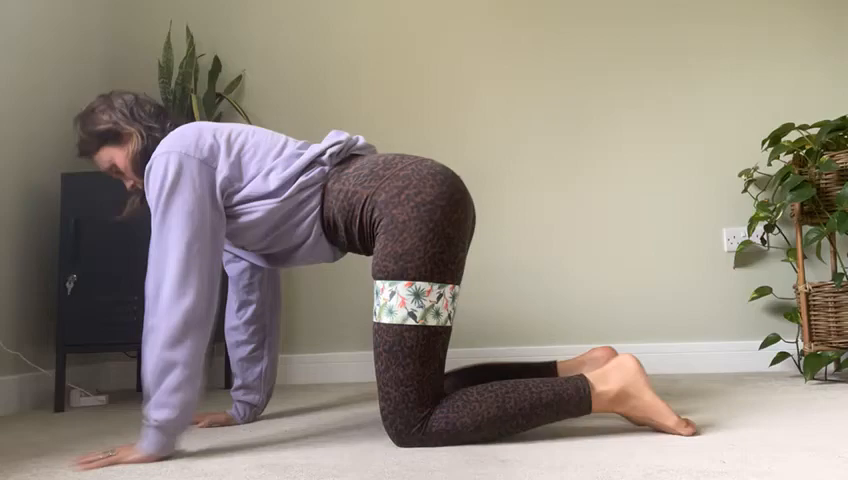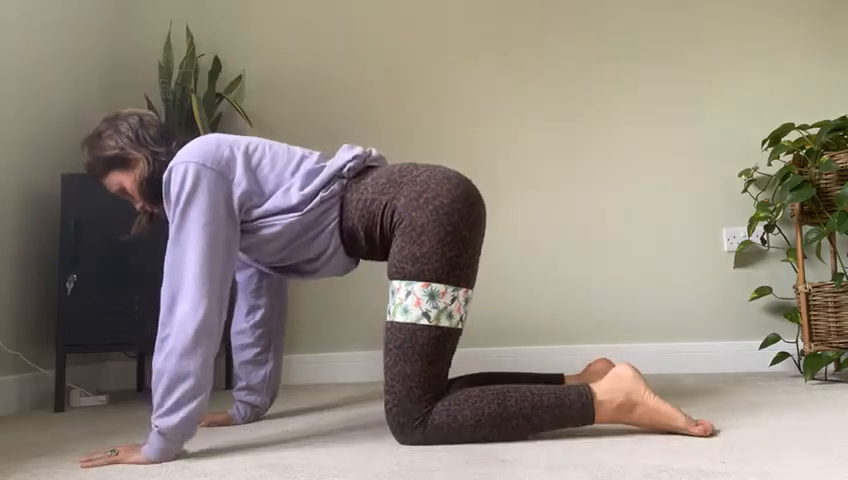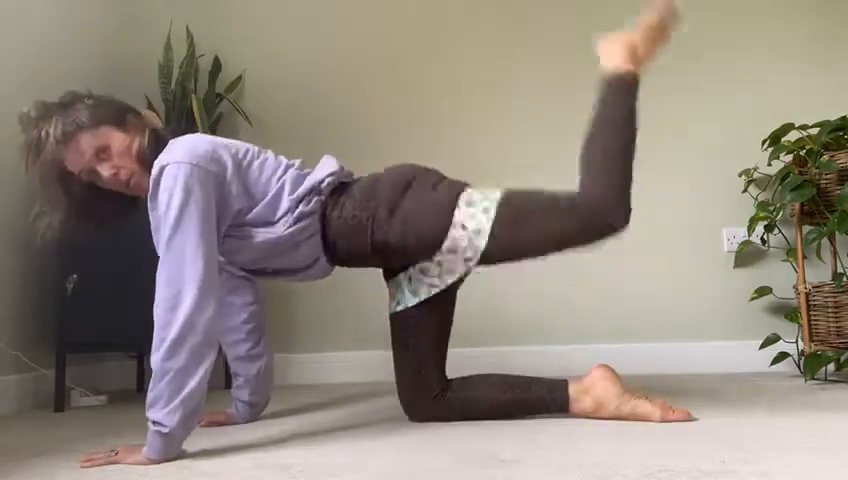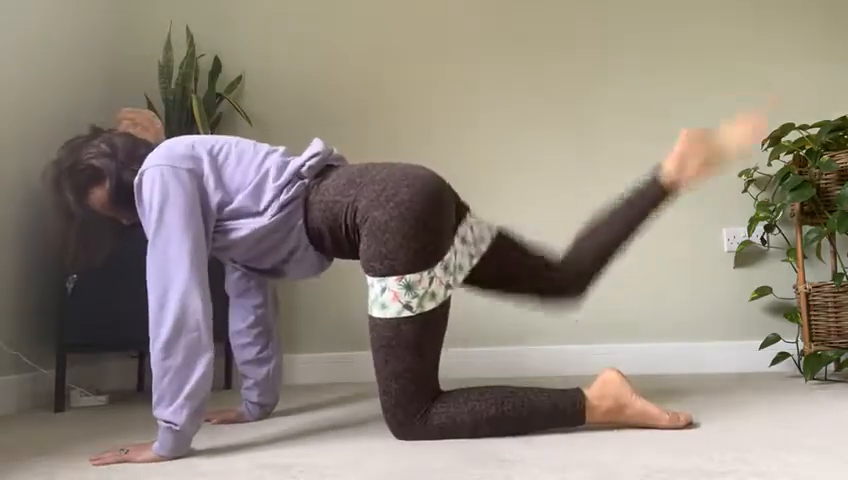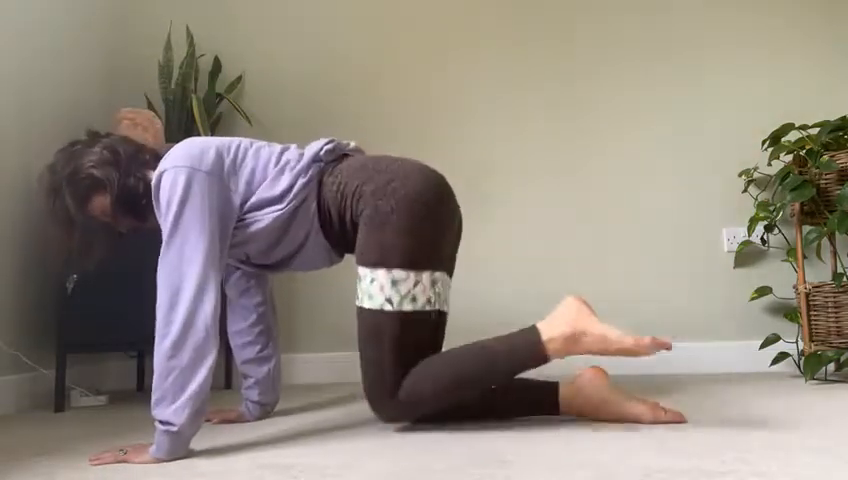
dt=1s
person 1, frame 1
left shoulder: (177, 155)
right shoulder: (211, 167)
left elbow: (177, 300)
right elbow: (250, 278)
left wrist: (157, 437)
right wrist: (247, 401)
left hip: (408, 203)
right hip: (420, 200)
left knee: (413, 422)
right knee: (420, 390)
left ankle: (605, 387)
right ankle: (581, 369)
person 1, frame 2
left shoulder: (193, 168)
right shoulder: (222, 179)
left elbow: (192, 306)
right elbow: (257, 285)
left wrist: (162, 440)
right wrist: (249, 403)
left hip: (427, 209)
right hip: (429, 212)
left knee: (413, 419)
right knee: (420, 393)
left ankle: (610, 398)
right ankle: (587, 379)
person 1, frame 3
left shoulder: (185, 165)
right shoulder: (167, 201)
left elbow: (187, 305)
right elbow: (231, 297)
left wrist: (159, 439)
right wrist: (246, 403)
left hip: (406, 210)
right hip: (402, 244)
left knee: (598, 210)
right knee: (424, 400)
left ankle: (618, 66)
right ankle: (586, 394)
person 1, frame 4
left shoulder: (164, 172)
right shoulder: (202, 180)
left elbow: (180, 307)
right elbow: (247, 284)
left wrist: (171, 435)
right wrist: (257, 399)
left hip: (390, 210)
right hip: (407, 202)
left knee: (411, 417)
right knee: (559, 282)
left ankle: (601, 400)
right ankle: (675, 170)
person 1, frame 5
left shoulder: (181, 173)
right shoulder: (203, 183)
left elbow: (187, 305)
right elbow: (243, 285)
left wrist: (167, 439)
right wrist: (258, 400)
left hip: (397, 199)
right hip: (410, 202)
left knee: (391, 397)
right knee: (418, 389)
left ankle: (559, 331)
right ankle: (581, 390)
